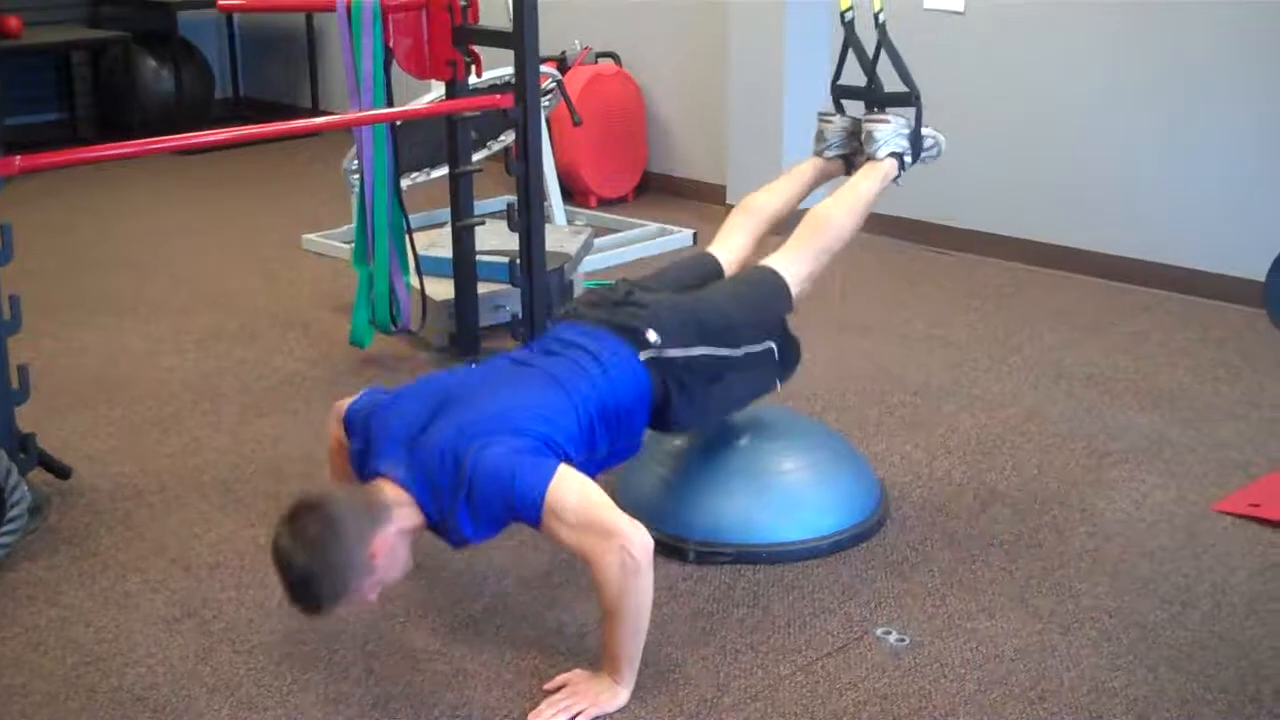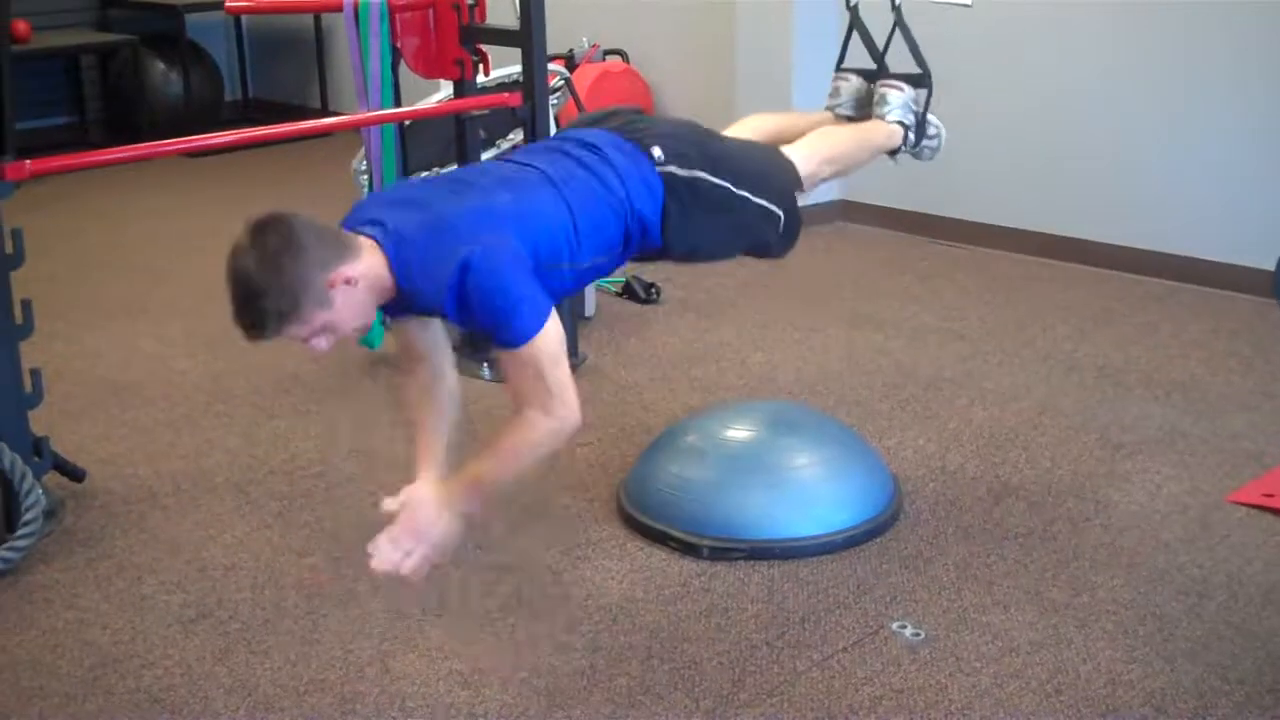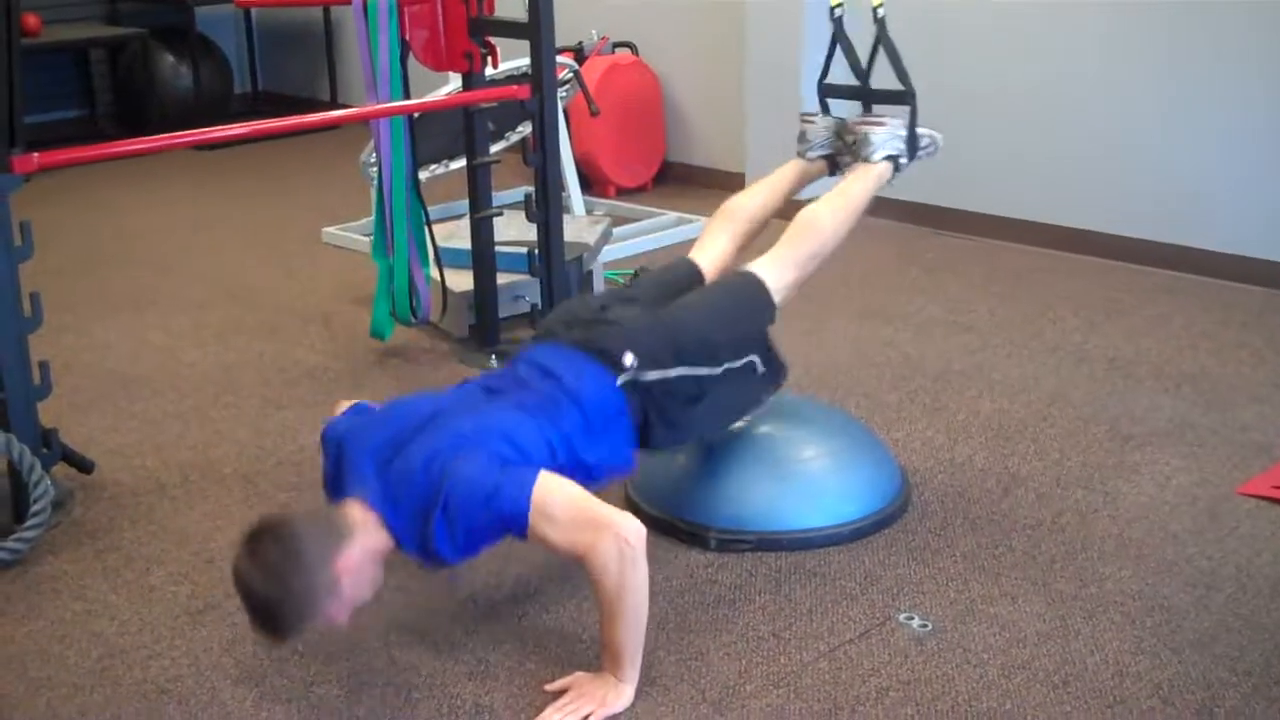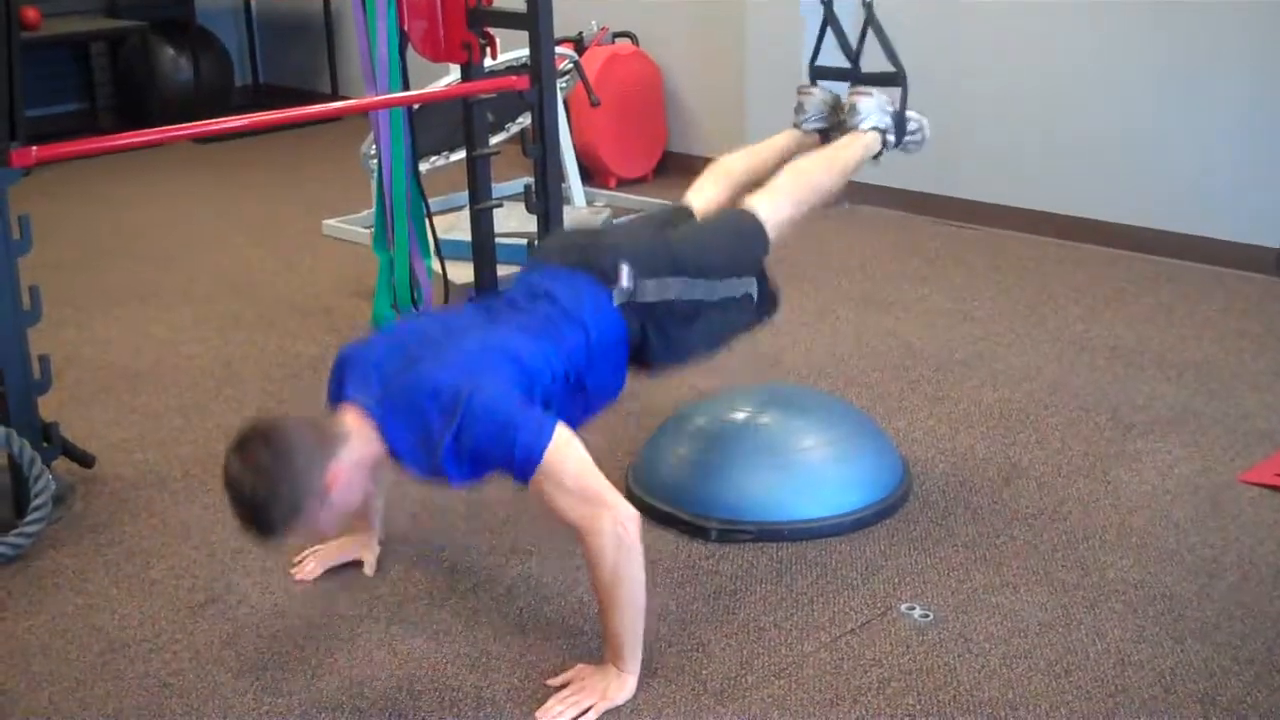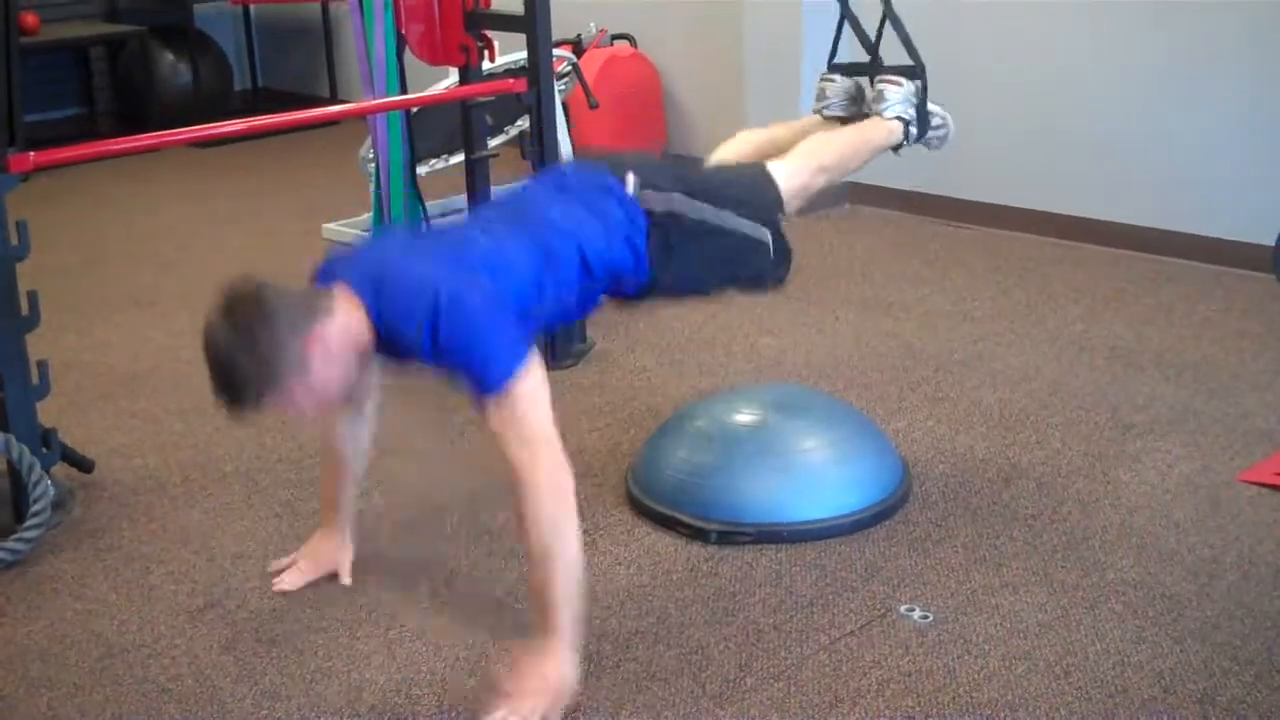
dt=0.4s
person 1, frame 1
left shoulder: (483, 472)
right shoulder: (377, 433)
left elbow: (628, 546)
right wrist: (349, 541)
left hip: (648, 365)
right hip: (591, 329)
left knee: (787, 272)
right knee: (724, 254)
left ankle: (884, 153)
right ankle: (832, 151)
person 1, frame 2
left shoulder: (476, 263)
right shoulder: (363, 244)
left elbow: (556, 413)
right elbow: (423, 356)
left wrist: (452, 500)
right wrist: (428, 477)
left hip: (653, 183)
right hip: (594, 150)
left knee: (797, 168)
right knee: (733, 142)
left ankle: (894, 121)
right ankle: (843, 103)
person 1, frame 3
left shoulder: (453, 500)
right shoulder: (347, 446)
left elbow: (621, 536)
right wrist: (354, 558)
left hip: (625, 382)
right hip: (563, 351)
left knee: (766, 278)
right knee: (706, 263)
left ankle: (880, 154)
right ankle: (816, 152)
person 1, frame 4
left shoulder: (468, 420)
right shoulder: (356, 375)
left elbow: (613, 523)
right wrist: (364, 528)
left hip: (621, 305)
right hip: (561, 280)
left knee: (758, 224)
right knee: (699, 210)
left ankle: (869, 126)
right ankle: (810, 123)
person 1, frame 5
left shoulder: (451, 311)
right shoulder: (335, 295)
left elbow: (545, 483)
right elbow: (352, 409)
left wrist: (558, 651)
right wrist: (335, 531)
left hip: (634, 223)
right hip: (570, 199)
left knee: (780, 187)
right knee: (722, 166)
left ankle: (893, 114)
right ankle: (829, 109)
